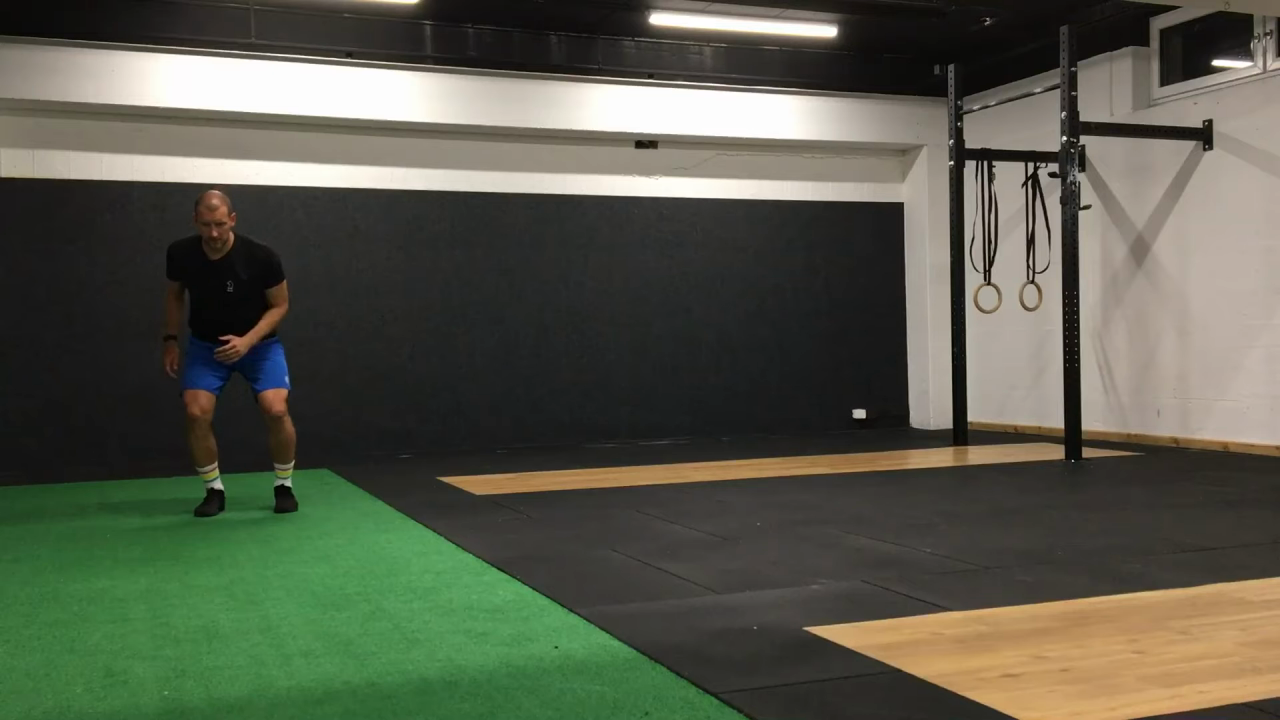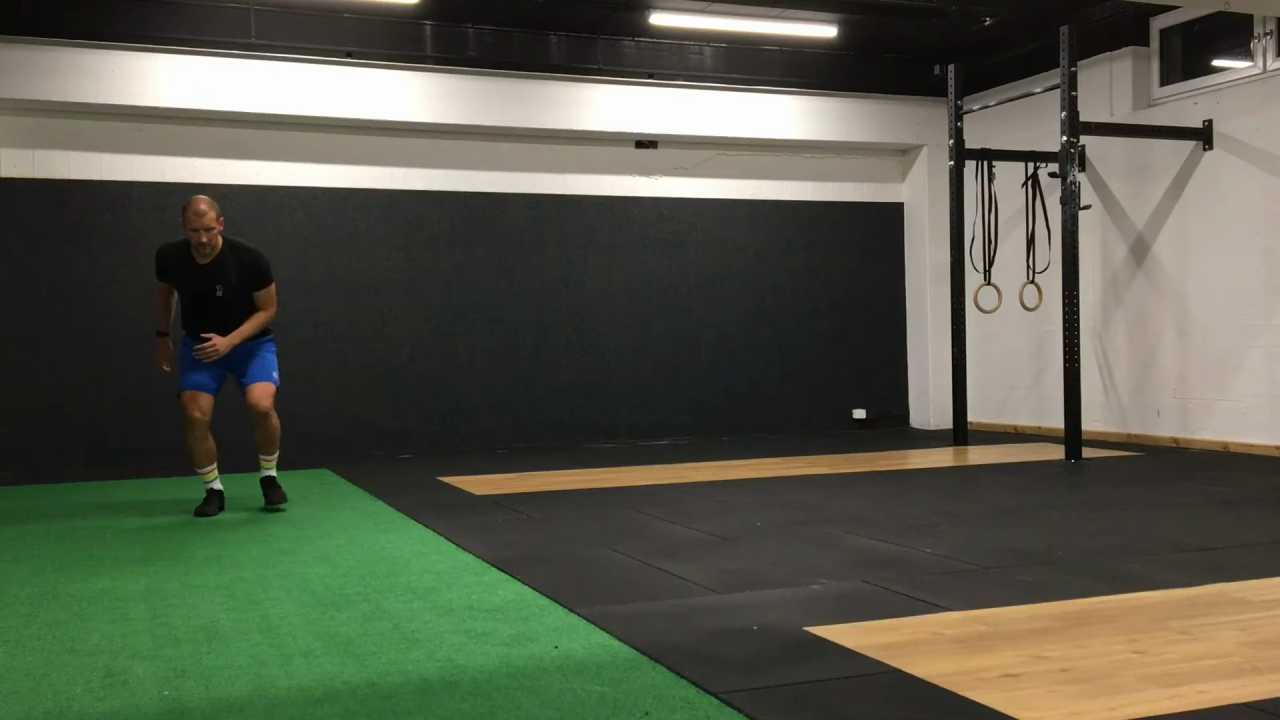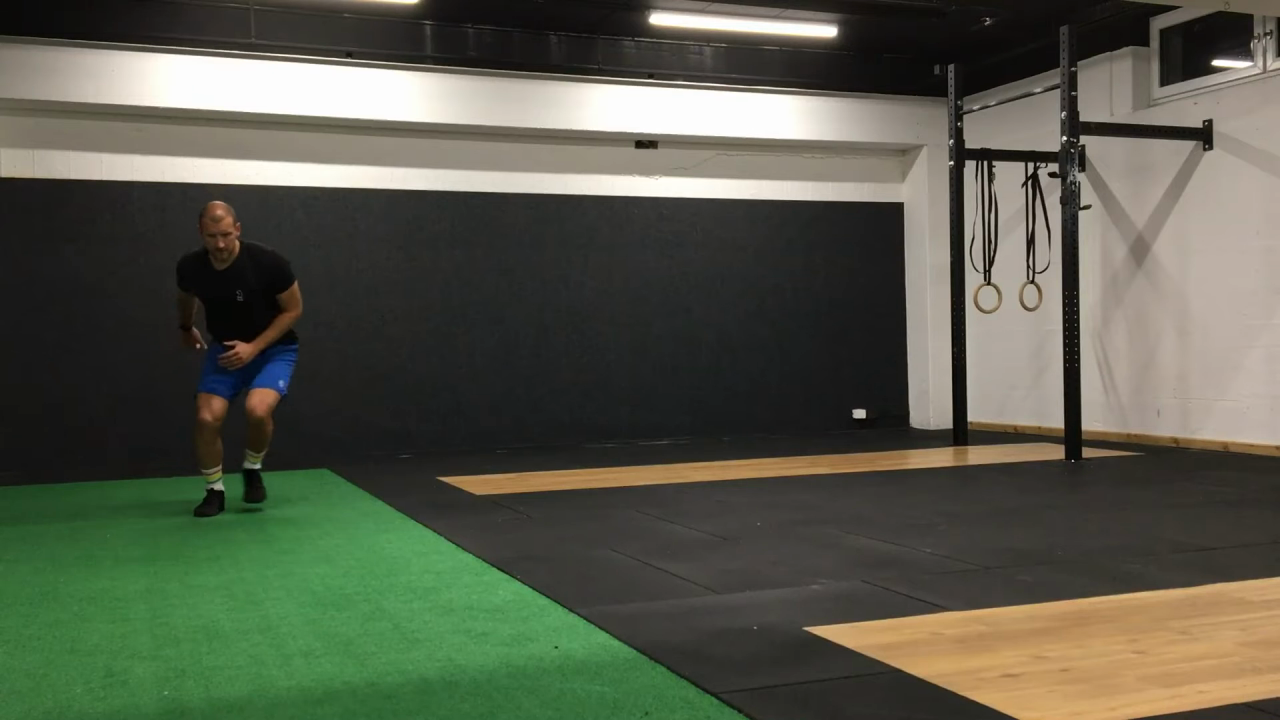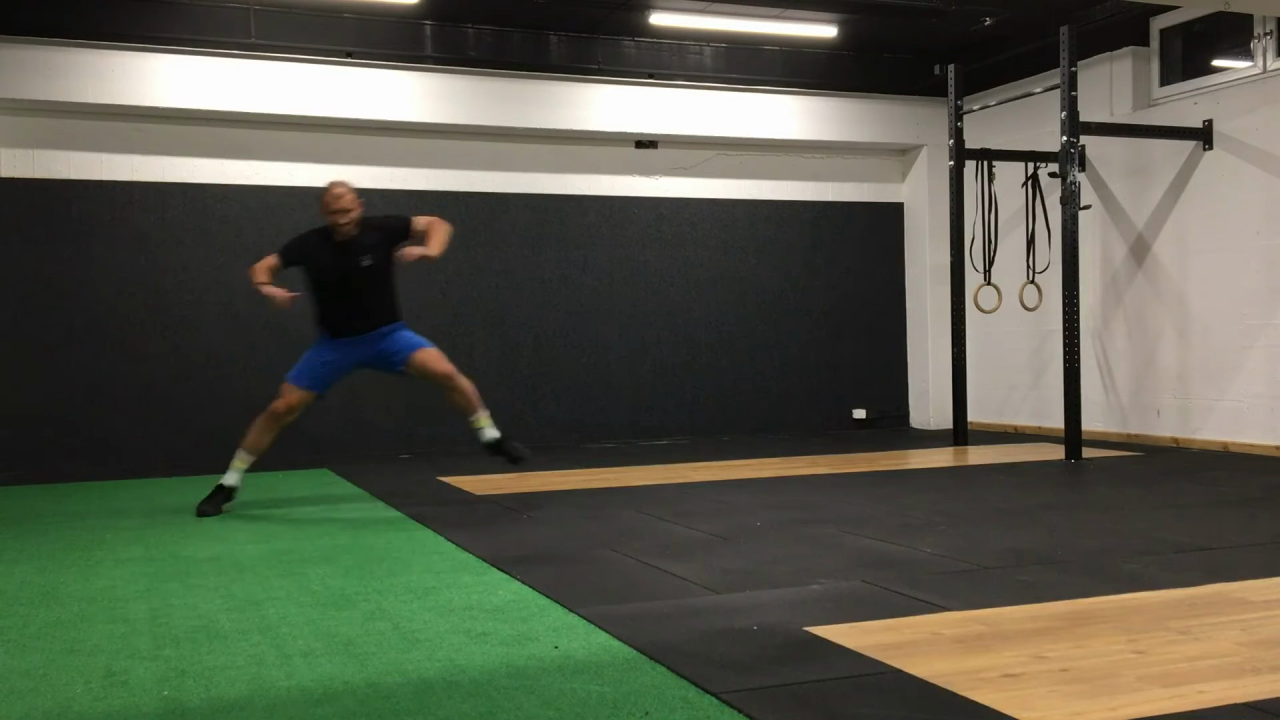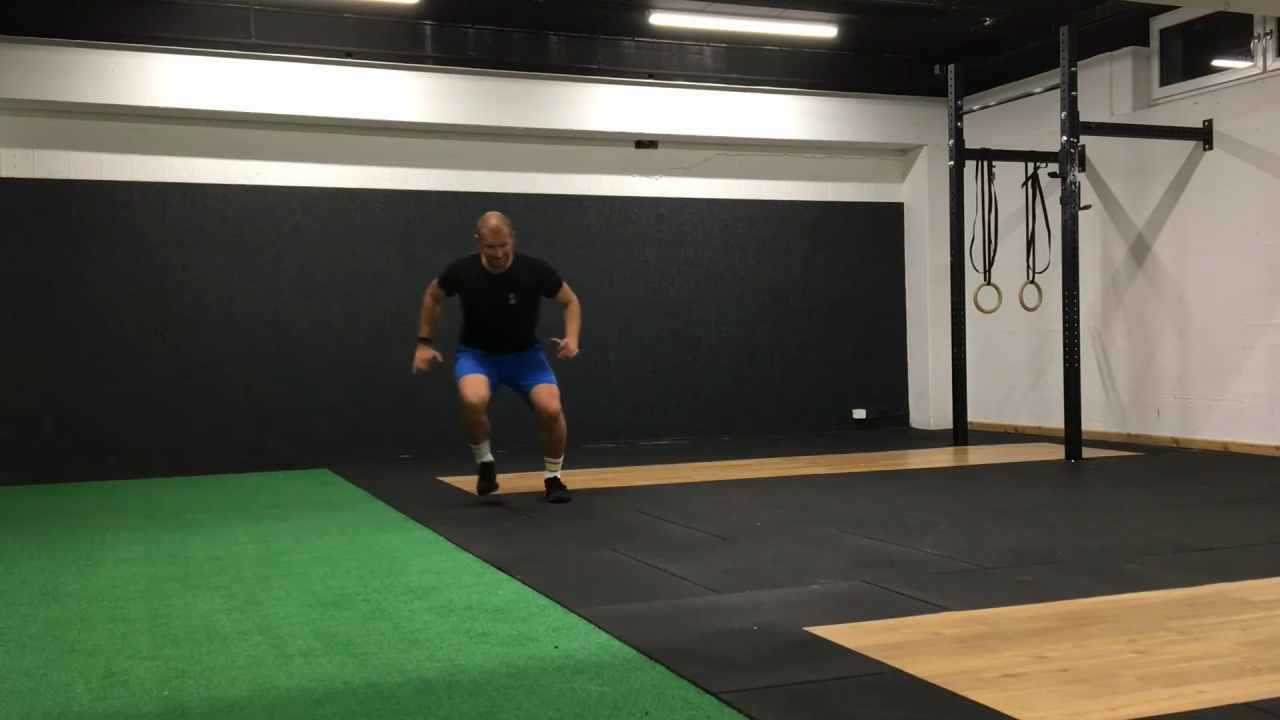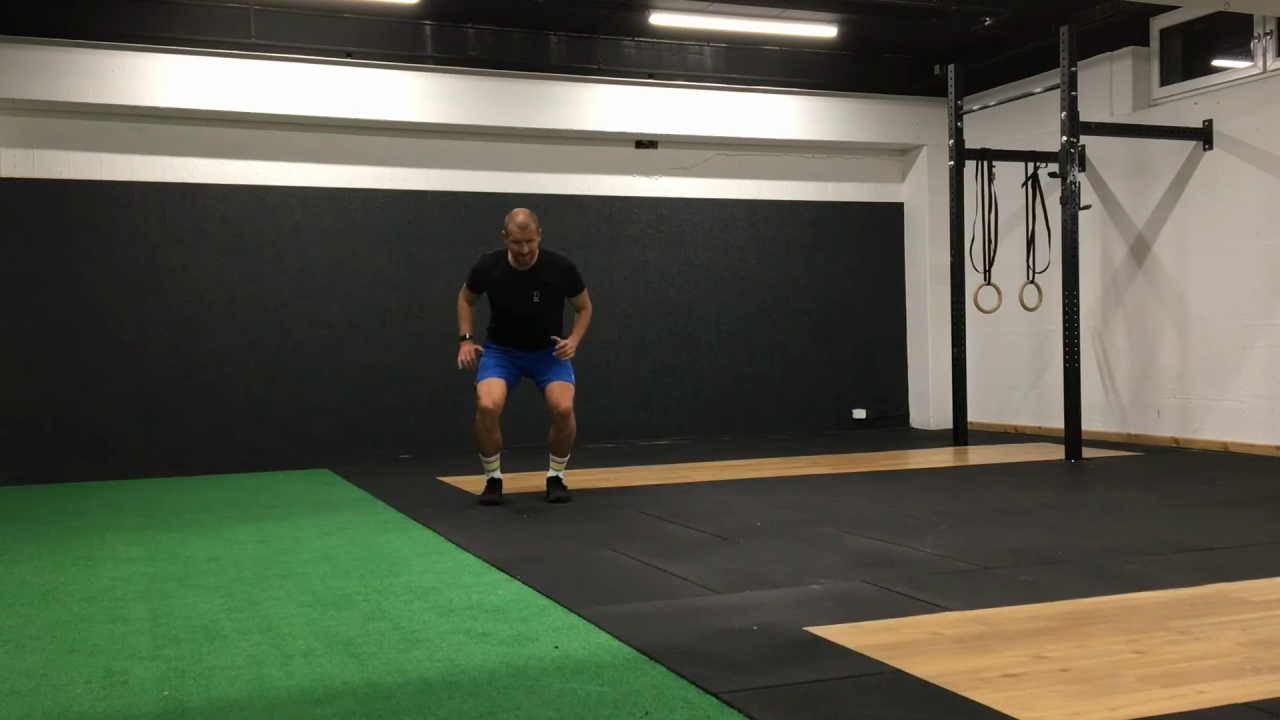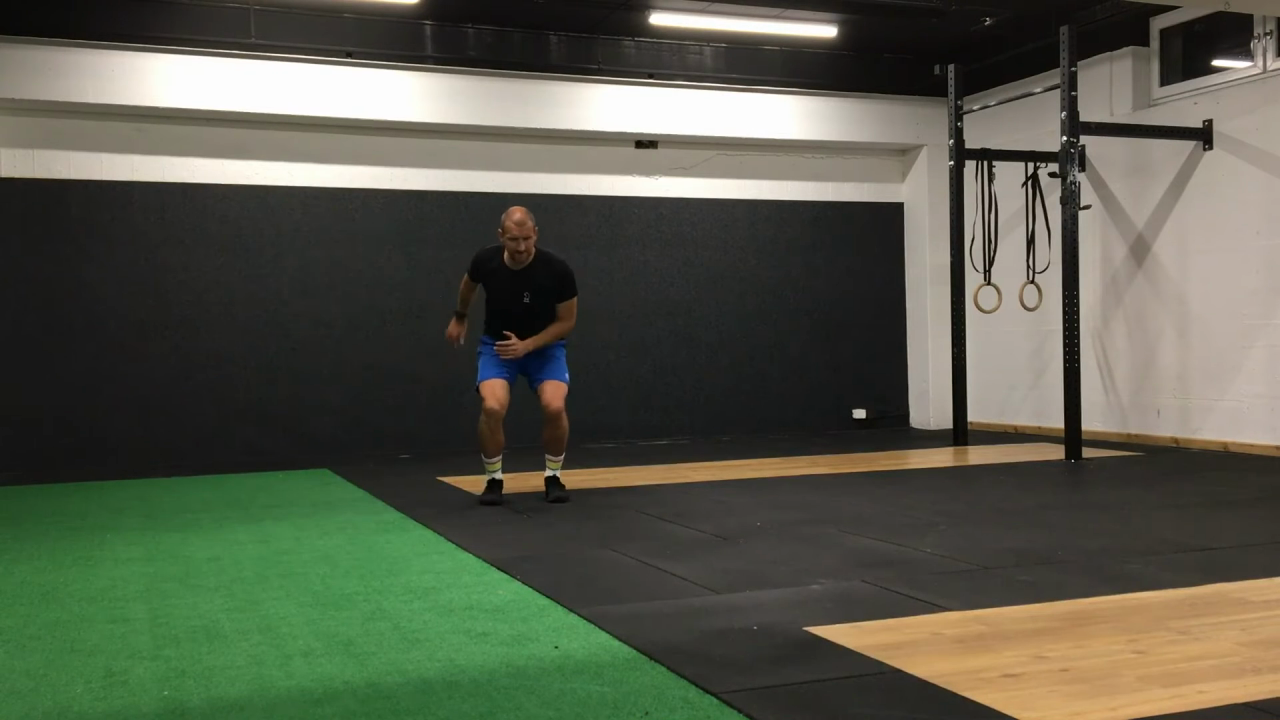
dt=0.4s
person 1, frame 1
left shoulder: (261, 256)
right shoulder: (179, 254)
left elbow: (279, 305)
right elbow: (174, 295)
left wrist: (247, 341)
right wrist: (170, 341)
left hip: (259, 343)
right hip: (205, 344)
left knee: (276, 410)
right knee: (196, 413)
left ankle: (284, 486)
right ankle: (214, 490)
person 1, frame 2
left shoulder: (250, 259)
right shoulder: (169, 257)
left elbow: (268, 309)
right elbow: (165, 292)
left wrist: (230, 341)
right wrist: (163, 336)
left hip: (250, 342)
right hip: (199, 343)
left knee: (261, 405)
right knee: (195, 415)
left ankle: (269, 477)
right ankle: (214, 490)
person 1, frame 3
left shoulder: (268, 262)
right shoulder: (190, 266)
left elbow: (294, 309)
right elbow: (186, 299)
left wrist: (255, 348)
right wrist: (187, 328)
left hip: (273, 350)
right hip: (226, 350)
left knee: (257, 410)
right knee: (206, 418)
left ankle: (252, 469)
right ankle: (214, 490)
person 1, frame 4
left shoulder: (381, 230)
right shoulder: (309, 244)
left elbow: (439, 225)
right elbow: (260, 269)
left wrist: (430, 251)
right wrist: (266, 287)
left hip: (386, 333)
right hip: (333, 342)
left knee: (443, 372)
right knee: (282, 409)
left ankle: (490, 437)
right ankle: (230, 483)
person 1, frame 5
left shoulder: (536, 270)
right shoulder: (462, 270)
left elbow: (570, 301)
right elbow: (432, 296)
left wrist: (571, 338)
right wrist: (424, 342)
left hip: (524, 354)
right hip: (477, 353)
left knee: (551, 409)
right knee: (474, 401)
left ankle: (553, 477)
right ankle: (486, 465)
person 1, frame 6
left shoulder: (562, 268)
right shoulder: (488, 266)
left elbow: (584, 308)
right elbow: (466, 299)
left wrist: (573, 340)
right wrist: (466, 339)
left hip: (549, 350)
right hip: (500, 349)
left knee: (563, 408)
right knee: (487, 406)
left ankle: (556, 477)
right ankle: (492, 479)
person 1, frame 7
left shoulder: (558, 270)
right shoulder: (486, 261)
left elbow: (567, 321)
right elbow: (468, 282)
left wrist: (526, 346)
right wrist: (459, 319)
left hip: (544, 346)
right hip: (497, 345)
left knee: (555, 407)
right knee: (493, 407)
left ankle: (553, 478)
right ankle: (494, 479)
